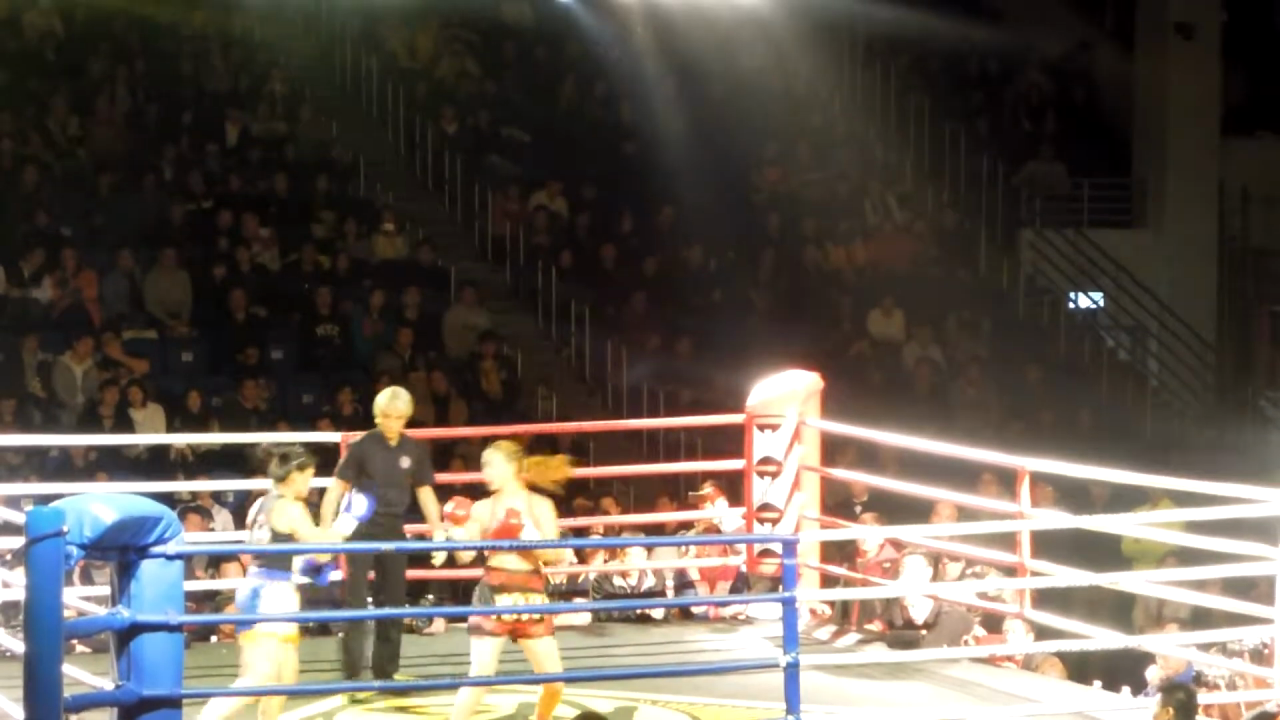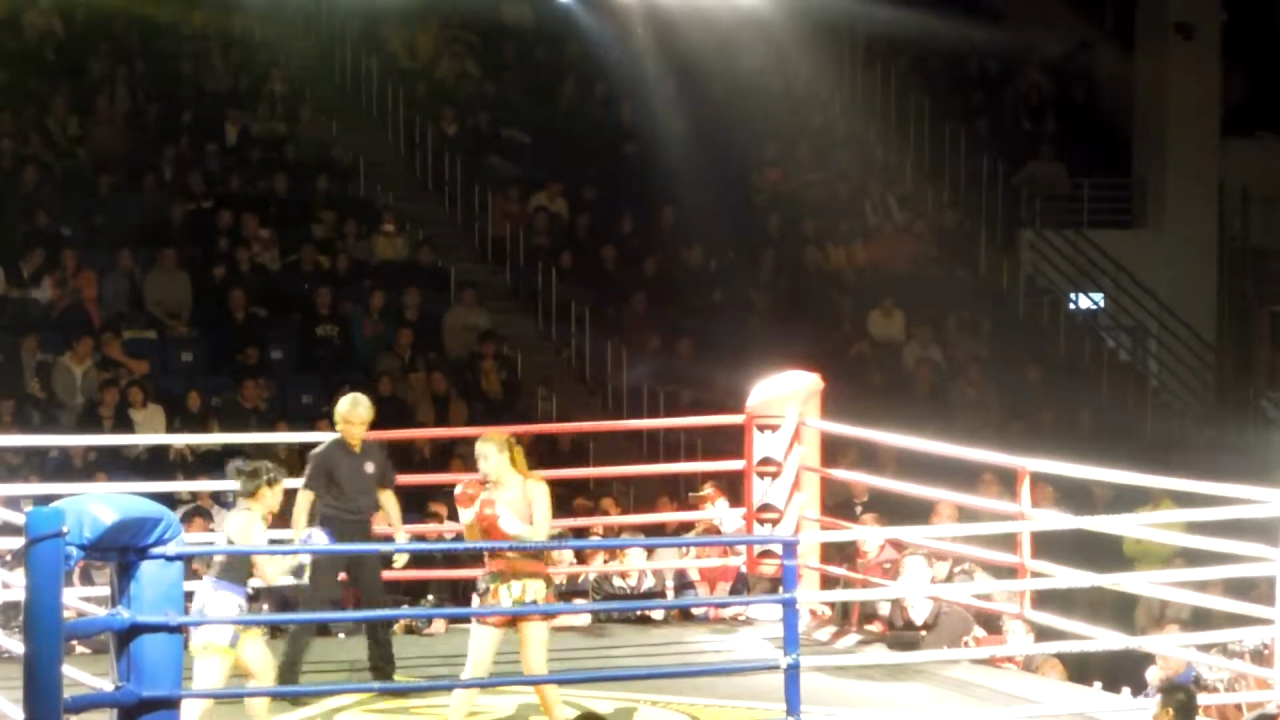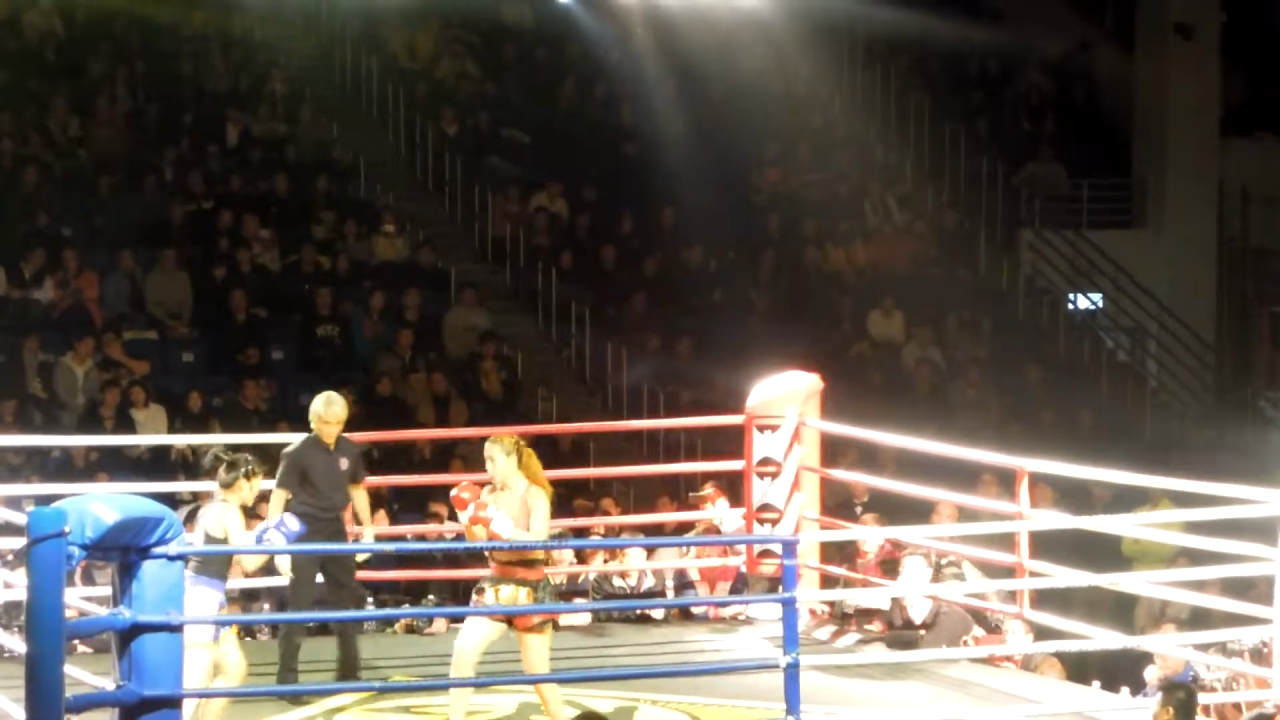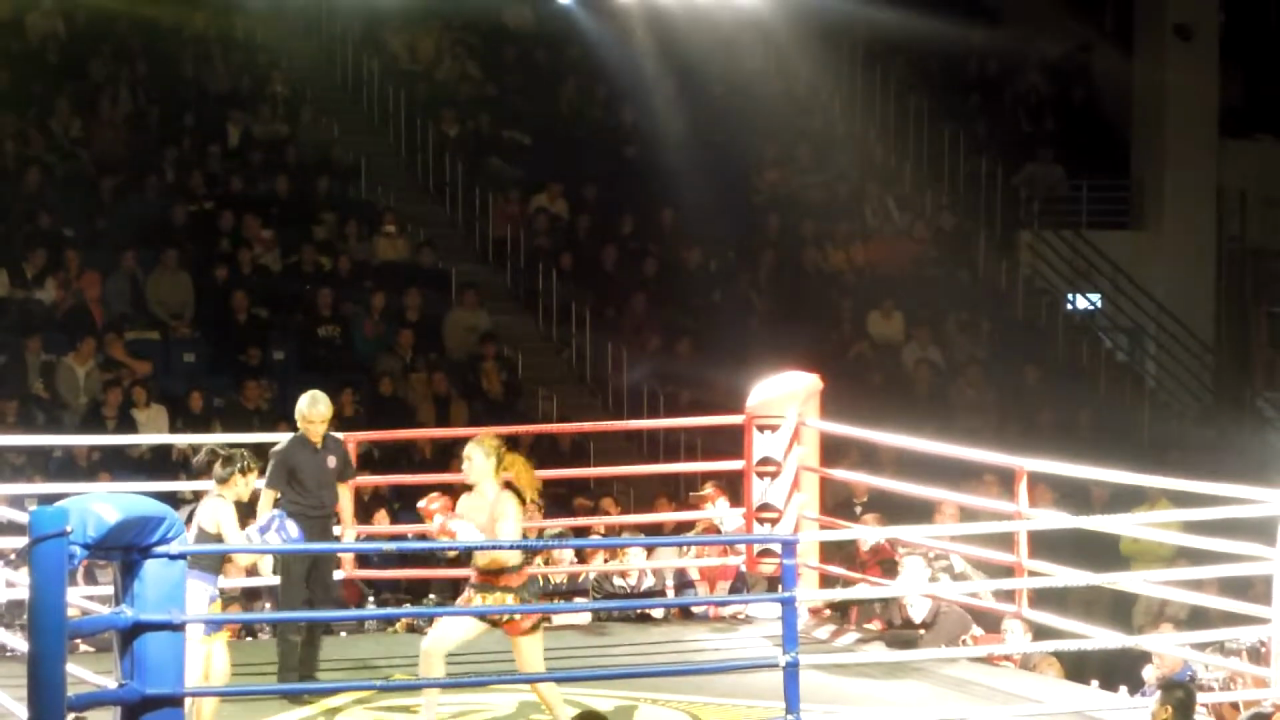
dt=0.2s
person 1, frame 1
left shoulder: (415, 450)
right shoulder: (361, 447)
left elbow: (425, 492)
right elbow: (337, 488)
left wrist: (439, 533)
right wrist: (325, 530)
left hip: (393, 532)
right hip: (363, 530)
left knee: (392, 604)
right knee: (356, 601)
left ankle: (384, 674)
right ankle: (352, 676)
person 1, frame 2
left shoulder: (376, 454)
right shoulder: (324, 455)
left elbow: (386, 494)
right elbow: (304, 500)
left wrist: (400, 535)
right wrist: (300, 544)
left hip: (362, 536)
right hip: (329, 537)
left knee: (377, 606)
right knee: (313, 608)
left ankle: (384, 677)
right ankle: (288, 679)
person 1, frame 3
left shoulder: (349, 450)
right shoulder: (298, 453)
left elbow: (357, 490)
right elbow: (278, 498)
left wrist: (367, 531)
left hip: (335, 533)
right hip: (304, 534)
left knee: (349, 602)
right knee: (298, 608)
left ankle: (349, 673)
right ankle: (287, 681)
person 1, frame 4
left shoulder: (336, 448)
right shoulder: (286, 452)
right elbow: (267, 498)
left wrist: (349, 529)
left hip: (323, 532)
left knee: (322, 604)
right knee: (292, 609)
left ankle: (306, 673)
right ankle: (289, 681)
person 2, frame 1
left shoulder: (540, 505)
right shoulder: (482, 509)
left elbow: (553, 555)
right elbow: (464, 556)
left wrist: (530, 537)
right wrist: (459, 531)
left hip: (532, 598)
right hip: (493, 594)
left knee: (554, 678)
right knee: (478, 679)
person 2, frame 2
left shoulder: (534, 487)
right shoulder: (484, 494)
left elbow: (540, 536)
right elbow: (473, 541)
left wrist: (509, 525)
right wrist: (468, 516)
left hip: (532, 583)
right hip: (495, 584)
left knee: (534, 670)
right knee: (476, 668)
person 2, frame 3
left shoulder: (535, 496)
right shoulder: (488, 496)
left elbow: (537, 542)
right elbow: (477, 540)
left wrist: (502, 528)
right wrist: (467, 517)
left hip: (529, 589)
right hip: (495, 585)
left knee: (537, 674)
right knee: (462, 654)
person 2, frame 4
left shoulder: (506, 502)
right shoulder: (466, 501)
left elbow: (509, 555)
left wrist: (467, 535)
right wrist: (441, 526)
left hip: (513, 594)
right hip: (480, 591)
left knee: (534, 676)
right knee: (430, 647)
person 3, frame 1
left shoulder: (261, 505)
right shoulder: (292, 506)
right elbow: (320, 551)
left wrist: (300, 562)
left hip: (255, 590)
right hip: (272, 593)
left knee: (287, 673)
right knee: (258, 683)
person 3, frame 2
left shoulder: (238, 516)
right shoulder: (249, 521)
right elbow: (269, 573)
left wrist: (279, 557)
left hip: (230, 604)
right hip: (219, 604)
left knee: (264, 669)
right knee: (206, 691)
person 3, frame 3
left shoulder: (212, 508)
right shoulder: (228, 512)
right elbow: (249, 562)
left wrist: (258, 538)
right wrist: (276, 539)
left hip: (204, 597)
right hip: (200, 599)
left knee: (234, 669)
right knee: (193, 686)
person 3, frame 4
left shoulder: (212, 504)
right shoulder: (221, 507)
right elbow: (242, 558)
left wrist: (257, 534)
left hip: (201, 594)
right hip: (193, 593)
left knee: (218, 672)
right knee: (190, 681)
